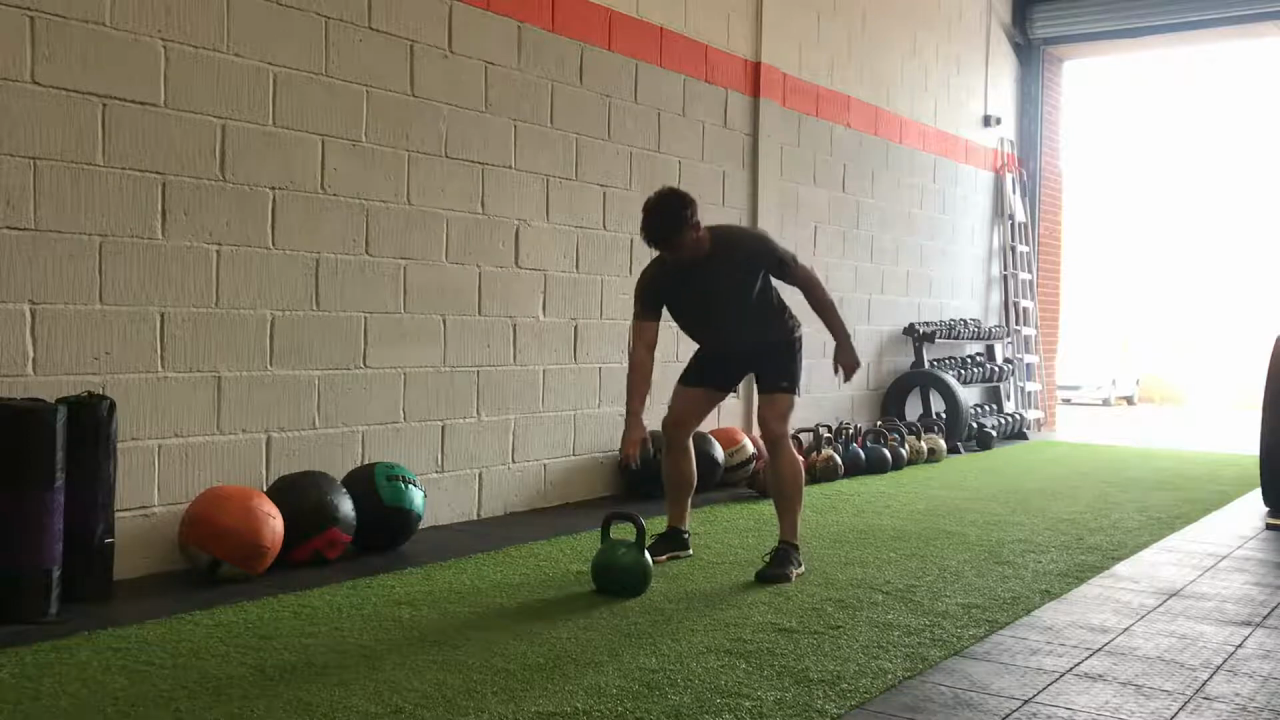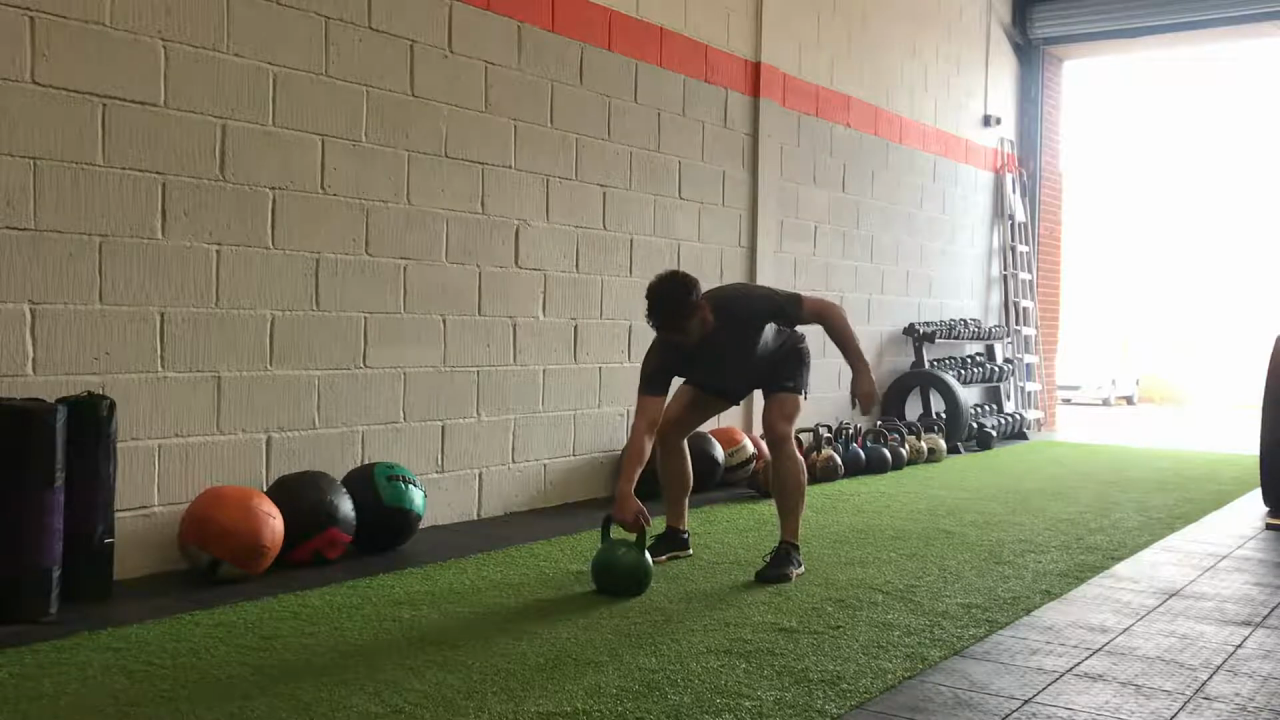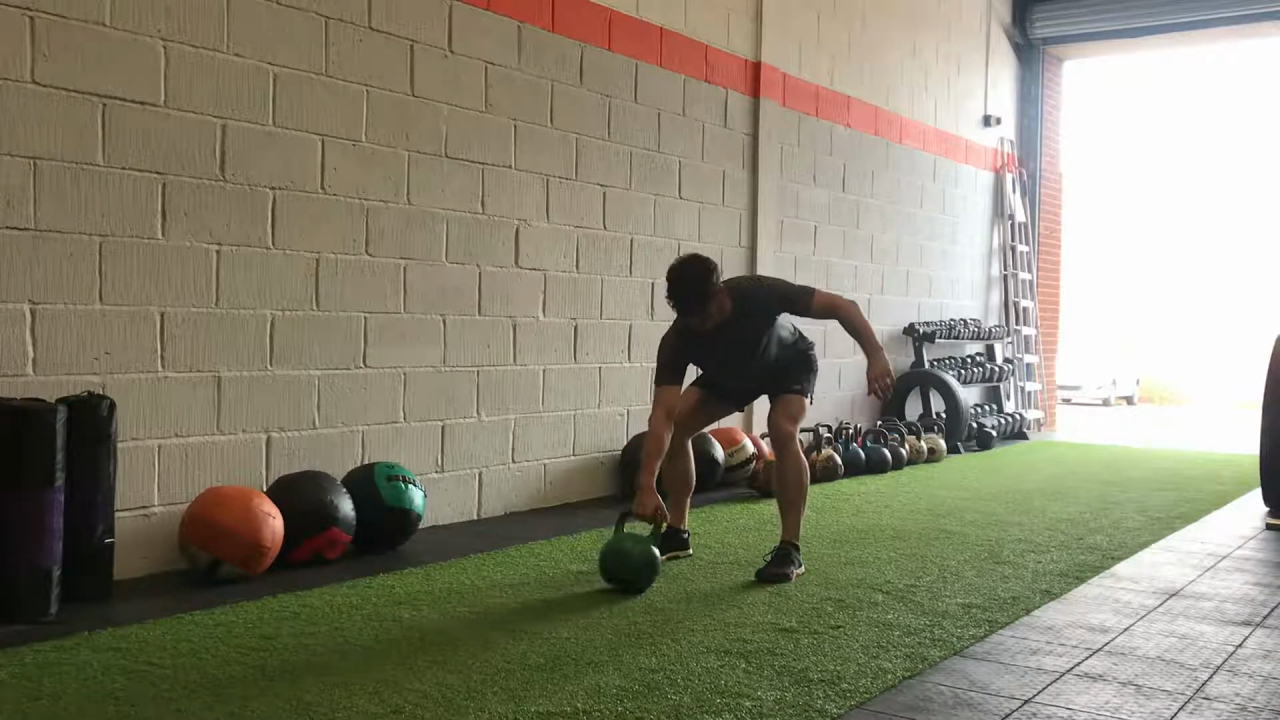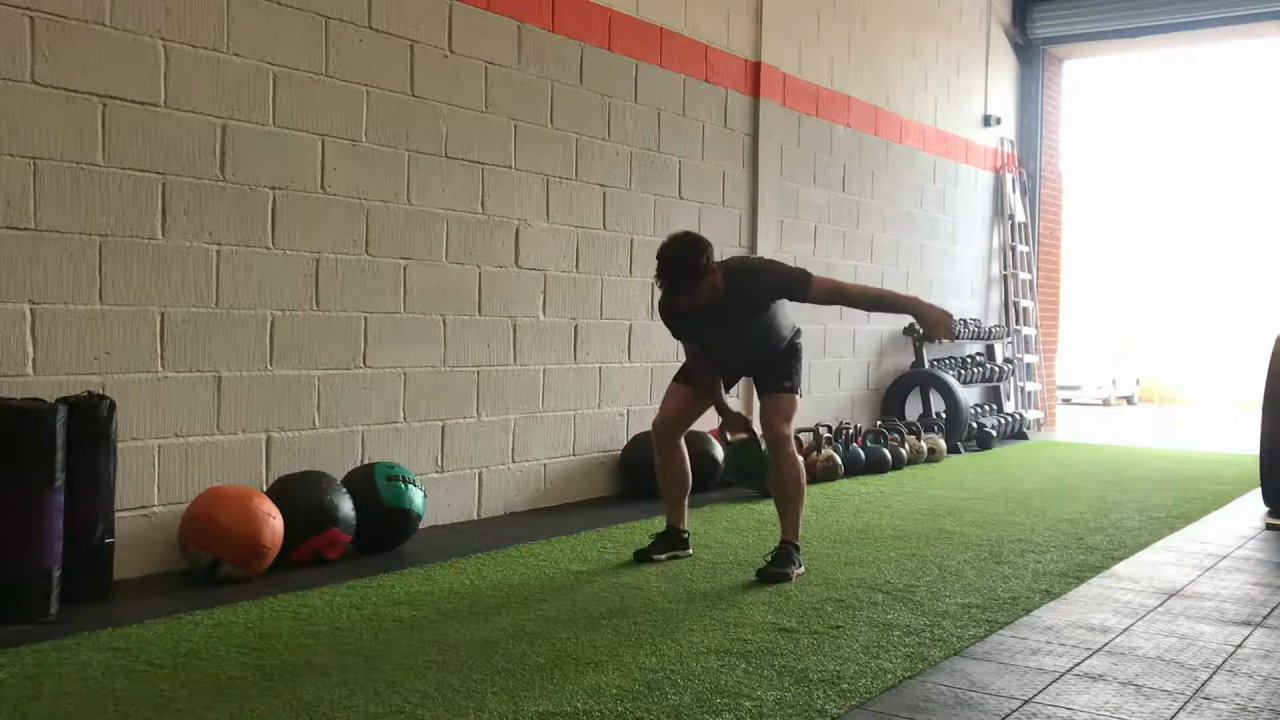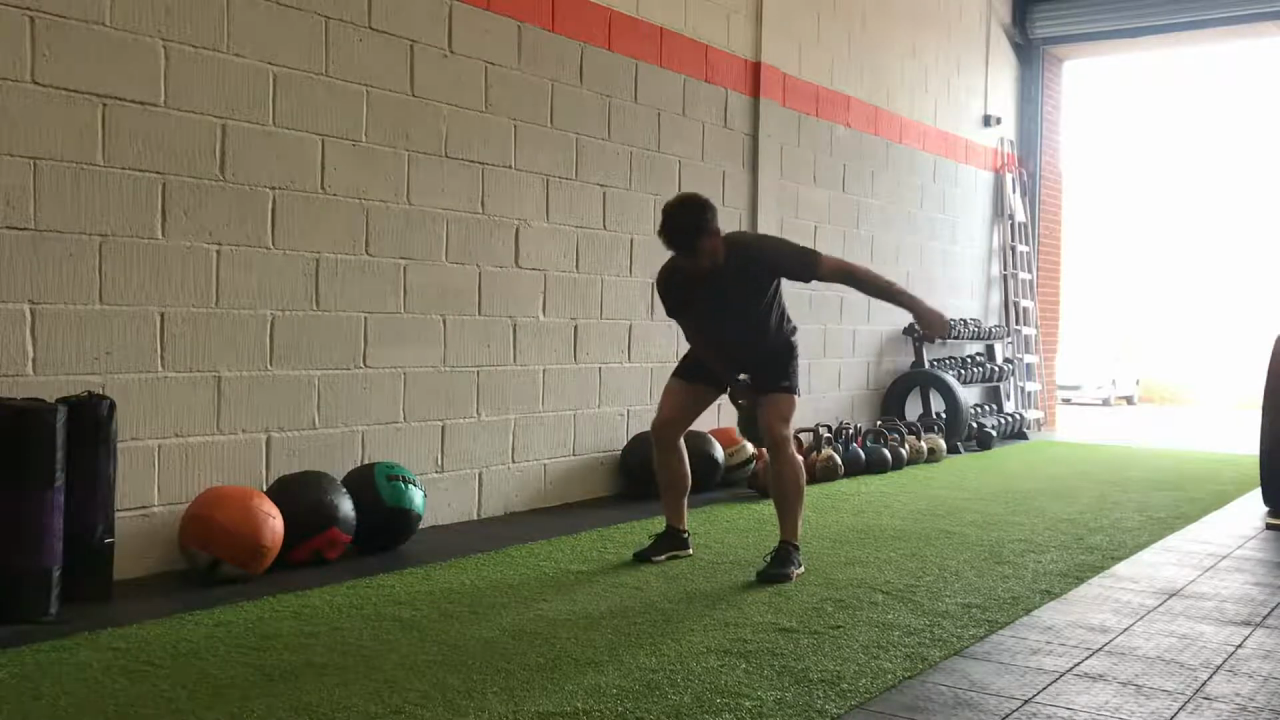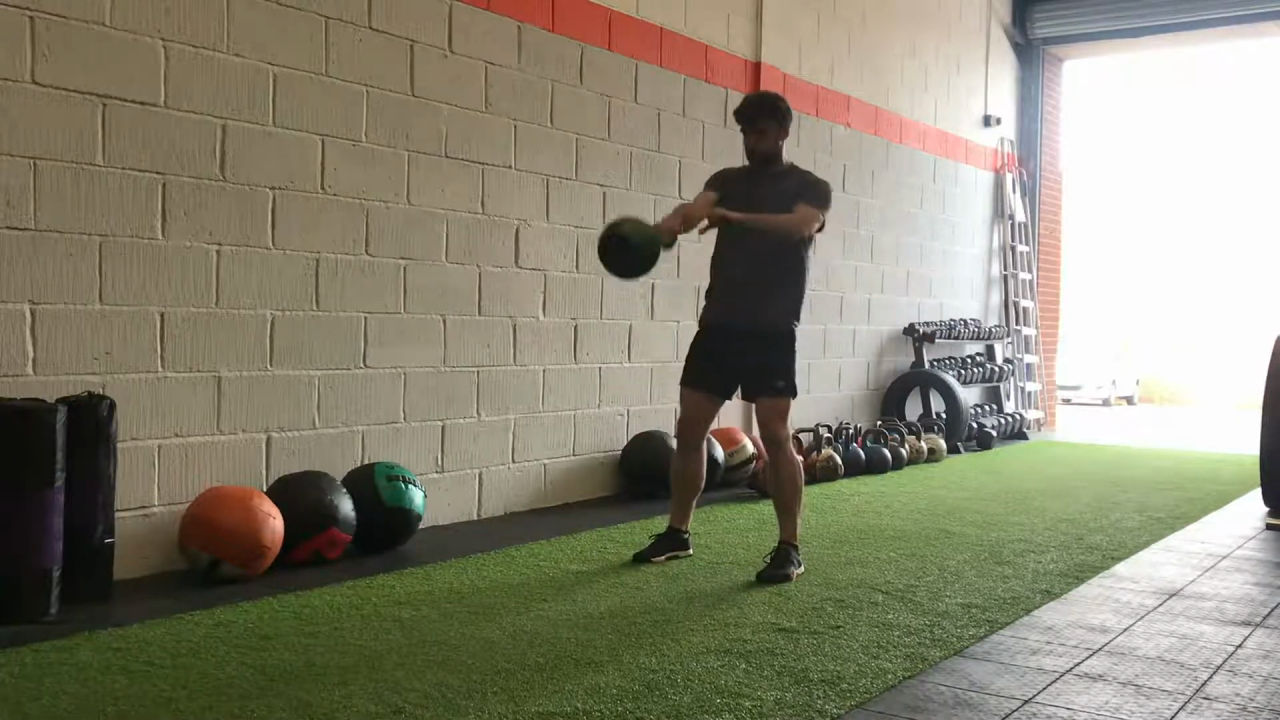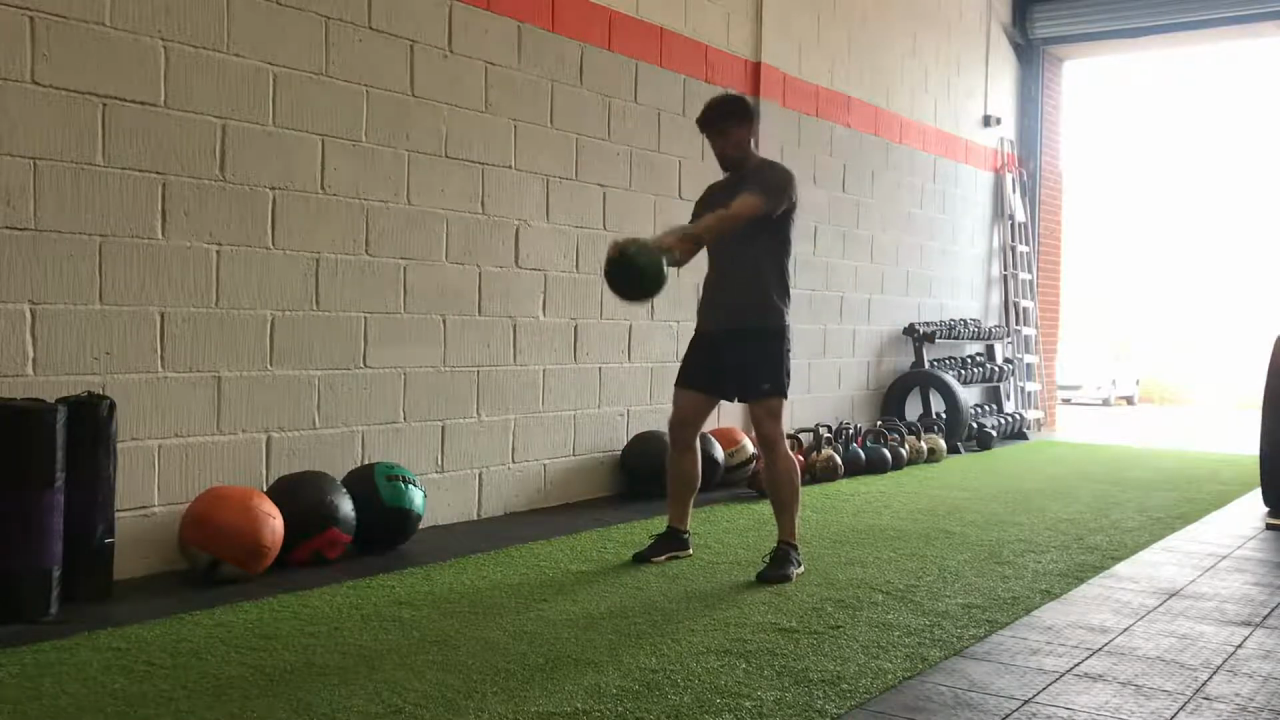
dt=0.5s
person 1, frame 1
left shoulder: (744, 244)
right shoulder: (655, 277)
left elbow: (807, 281)
right elbow: (642, 350)
left wrist: (843, 340)
right wrist: (633, 422)
left hip: (775, 343)
right hip: (719, 350)
left knee: (774, 430)
right knee: (675, 428)
left ankle: (789, 549)
right ankle: (677, 534)
person 1, frame 2
left shoulder: (743, 303)
right shoulder: (664, 353)
left elbow: (828, 311)
right elbow: (645, 427)
left wrist: (861, 371)
right wrist: (624, 493)
left hip: (783, 358)
right hip: (721, 373)
left knee: (778, 433)
right knee: (668, 431)
left ankle: (789, 550)
right ankle: (677, 533)
person 1, frame 3
left shoulder: (758, 294)
right shoulder: (677, 340)
left elbow: (842, 306)
right elbow: (663, 415)
left wrist: (876, 354)
right wrist: (645, 487)
left hip: (791, 362)
right hip: (729, 376)
left knee: (783, 432)
right knee: (675, 430)
left ankle: (790, 550)
right ankle: (676, 534)
person 1, frame 4
left shoulder: (755, 275)
right shoulder: (672, 307)
left elbow: (840, 291)
right elbow: (699, 360)
left wrist: (917, 308)
right wrist: (726, 412)
left hip: (777, 352)
right hip: (719, 355)
left knee: (778, 435)
right knee: (665, 427)
left ankle: (790, 548)
right ankle: (676, 533)
person 1, frame 5
left shoulder: (764, 254)
right shoulder: (674, 282)
left elbow: (846, 272)
right elbow: (702, 341)
left wrist: (916, 307)
right wrist: (732, 388)
left hip: (773, 349)
right hip: (716, 349)
left knee: (777, 437)
right knee: (664, 427)
left ankle: (789, 549)
right ankle: (675, 534)
person 1, frame 6
left shoulder: (810, 187)
right shoulder: (727, 180)
left elbow: (800, 227)
right elbow: (696, 208)
left wrist: (732, 217)
right wrist: (671, 222)
left hip: (772, 329)
right hip: (718, 325)
left knee: (775, 436)
right knee: (688, 429)
left ankle: (789, 548)
right ankle: (678, 533)
person 1, frame 7
left shoulder: (775, 179)
right shoulder: (714, 193)
left elbow: (733, 219)
right elbow: (685, 252)
left wrist: (678, 234)
left hip: (761, 330)
right hip: (714, 329)
left knee: (769, 436)
right knee: (682, 428)
left ankle: (788, 548)
right ankle: (677, 533)
